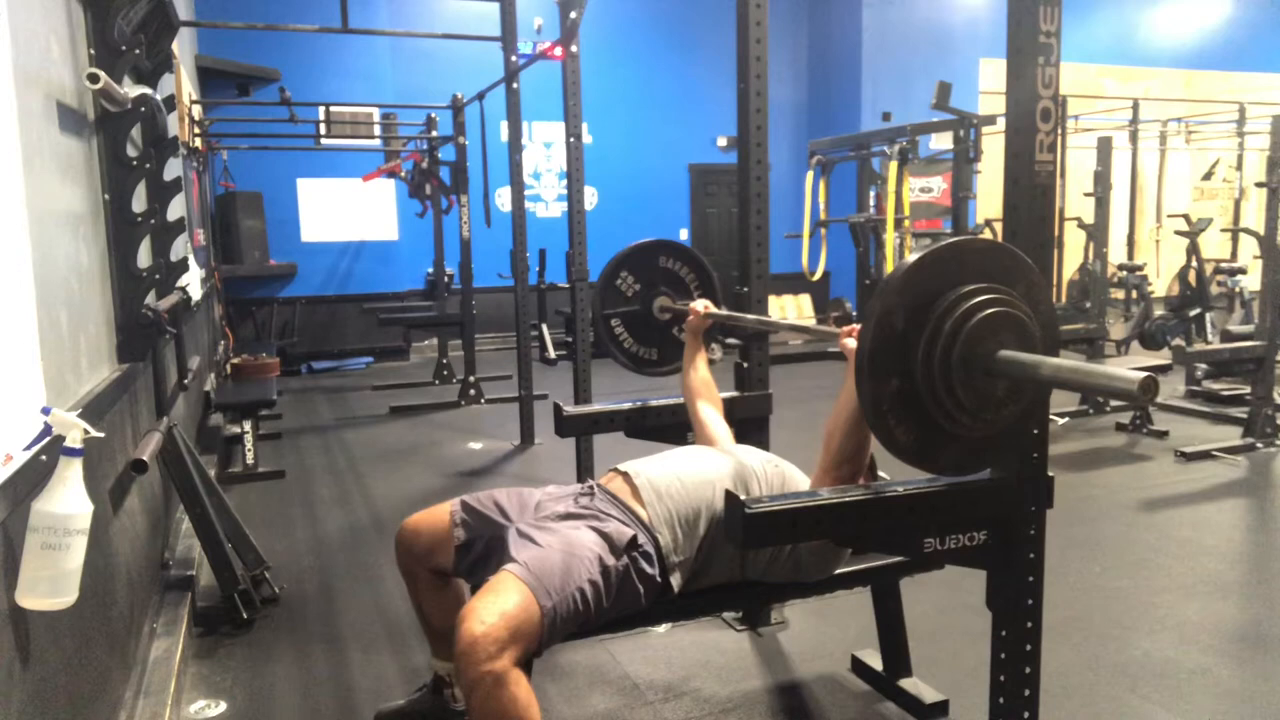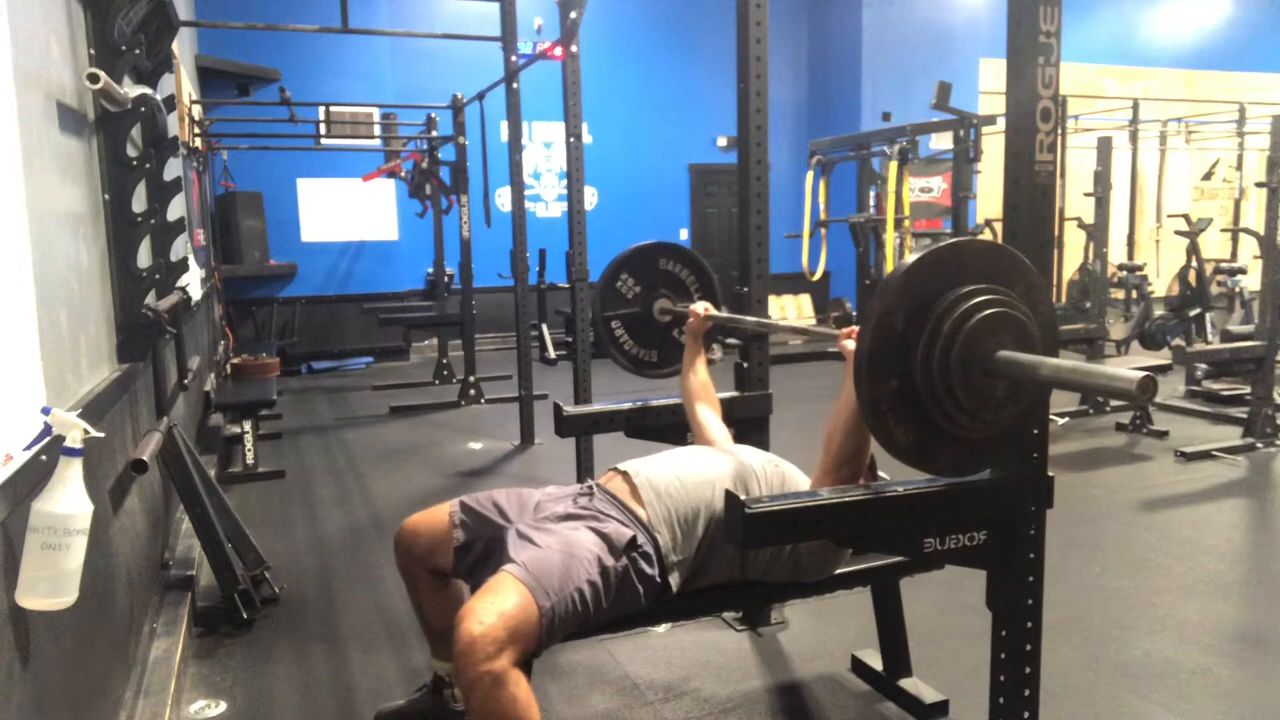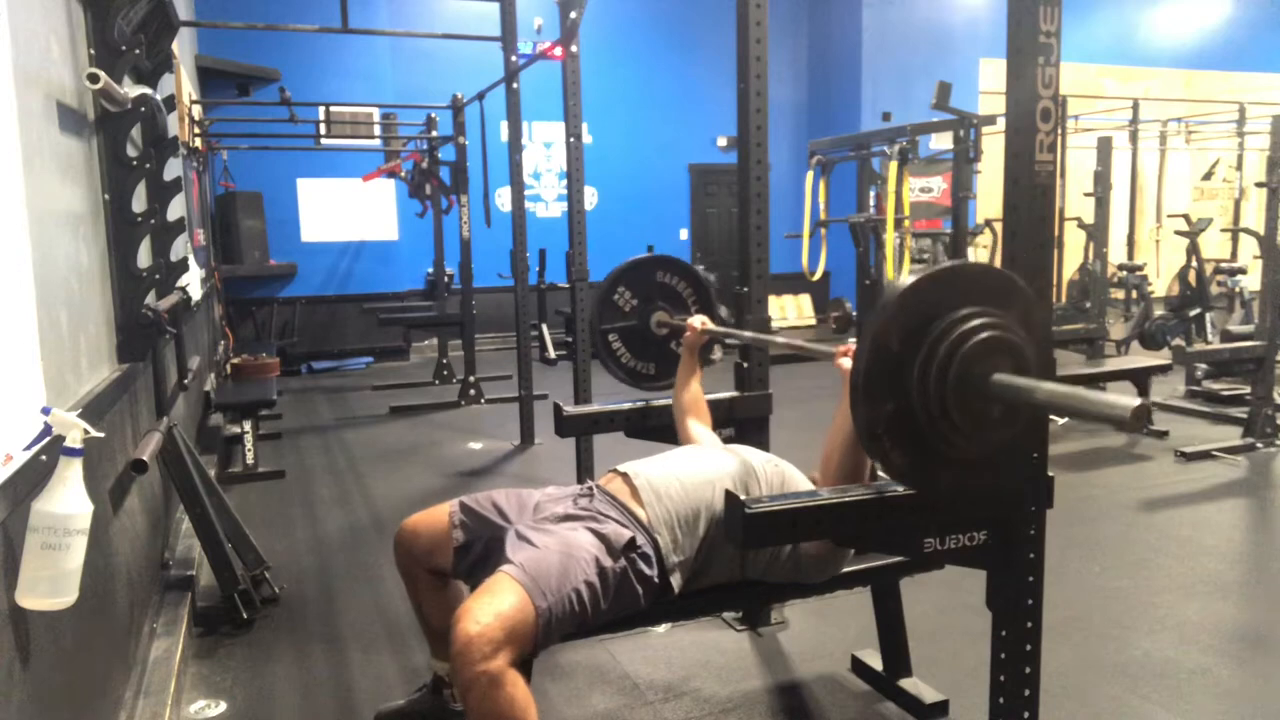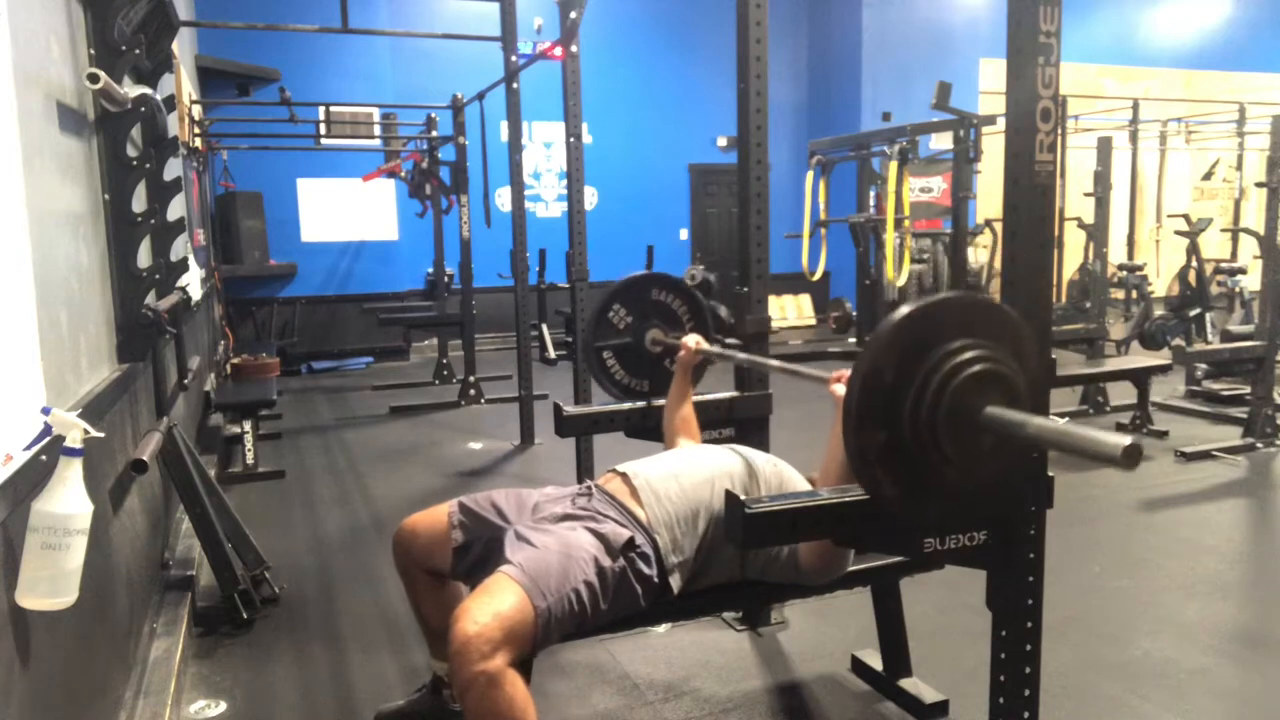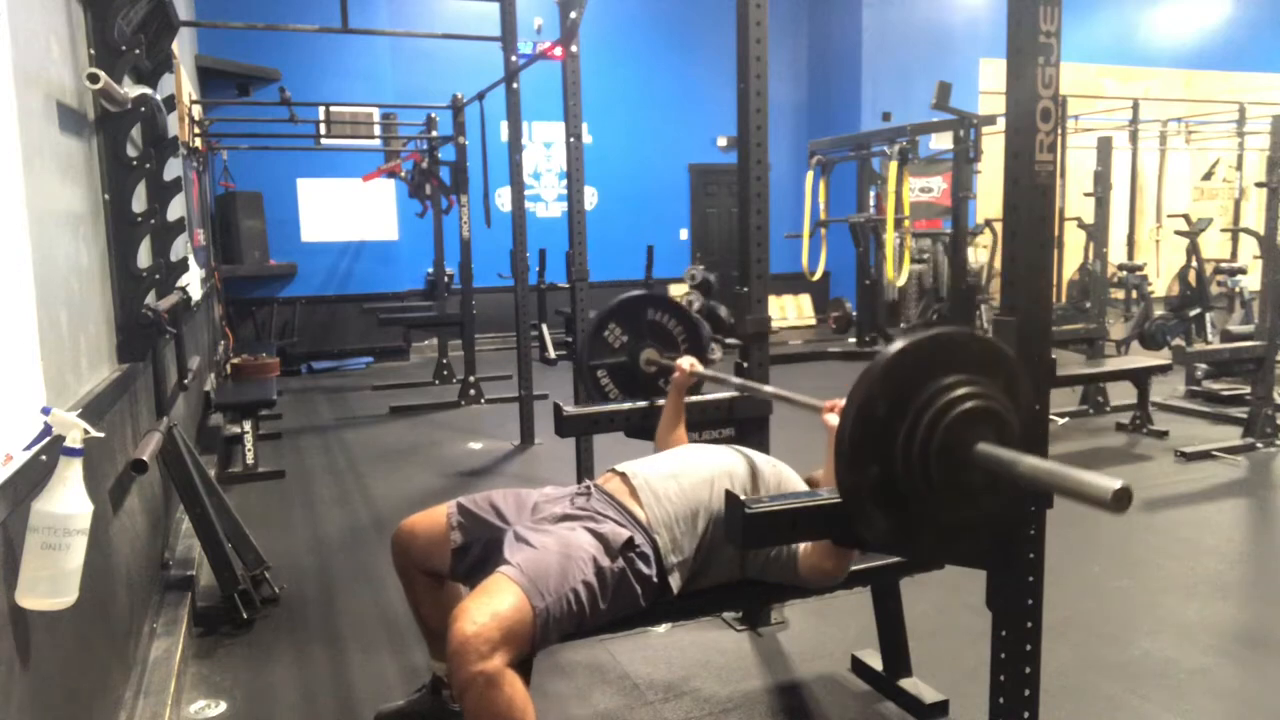
dt=0.2s
person 1, frame 1
right shoulder: (758, 476)
left elbow: (841, 468)
right elbow: (704, 409)
left wrist: (860, 368)
right wrist: (694, 336)
left knee: (483, 639)
right knee: (416, 539)
person 1, frame 2
right shoulder: (753, 473)
left elbow: (841, 473)
right elbow: (702, 414)
left wrist: (859, 370)
right wrist: (694, 339)
left knee: (481, 639)
right knee: (415, 540)
person 1, frame 3
right shoulder: (761, 480)
left elbow: (842, 493)
right elbow: (691, 428)
left wrist: (857, 388)
right wrist: (690, 352)
left knee: (479, 640)
right knee: (415, 539)
person 1, frame 4
right shoulder: (758, 481)
right elbow: (680, 447)
left wrist: (850, 415)
right wrist: (684, 369)
left knee: (477, 640)
right knee: (413, 539)
person 1, frame 5
right shoulder: (765, 486)
left elbow: (828, 561)
right elbow: (672, 464)
right wrist: (677, 391)
left knee: (476, 640)
right knee: (412, 540)
